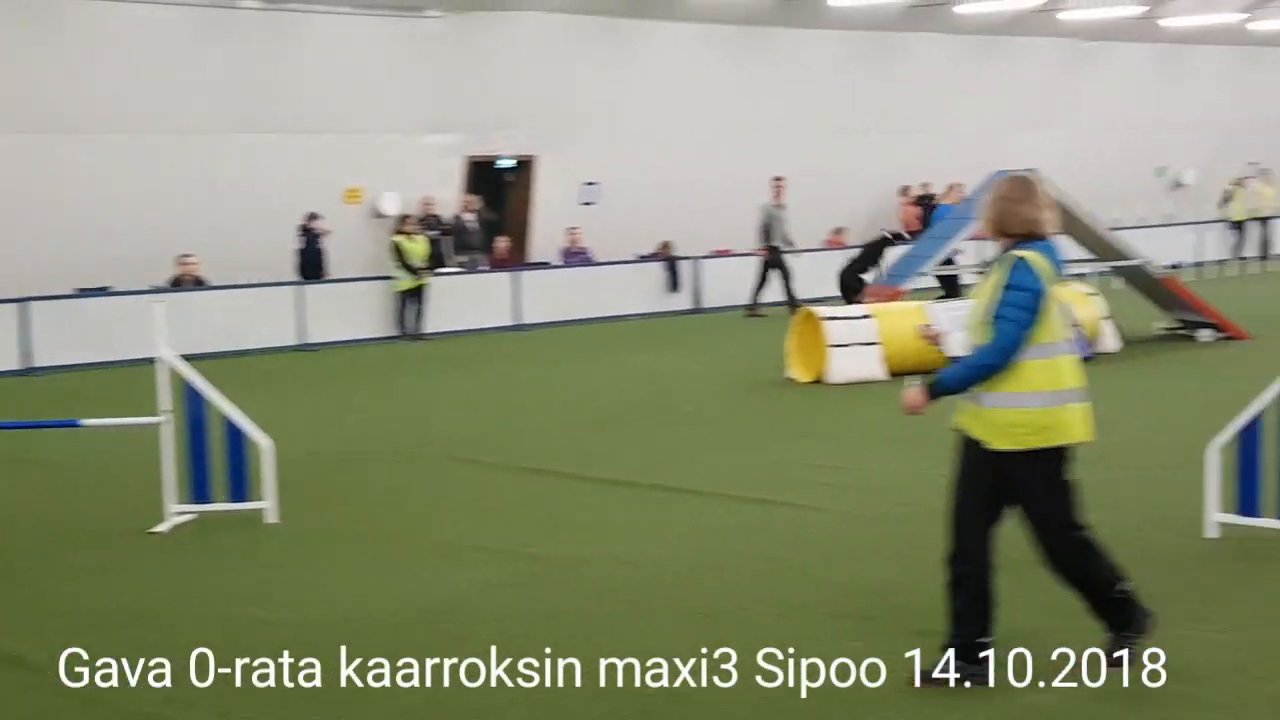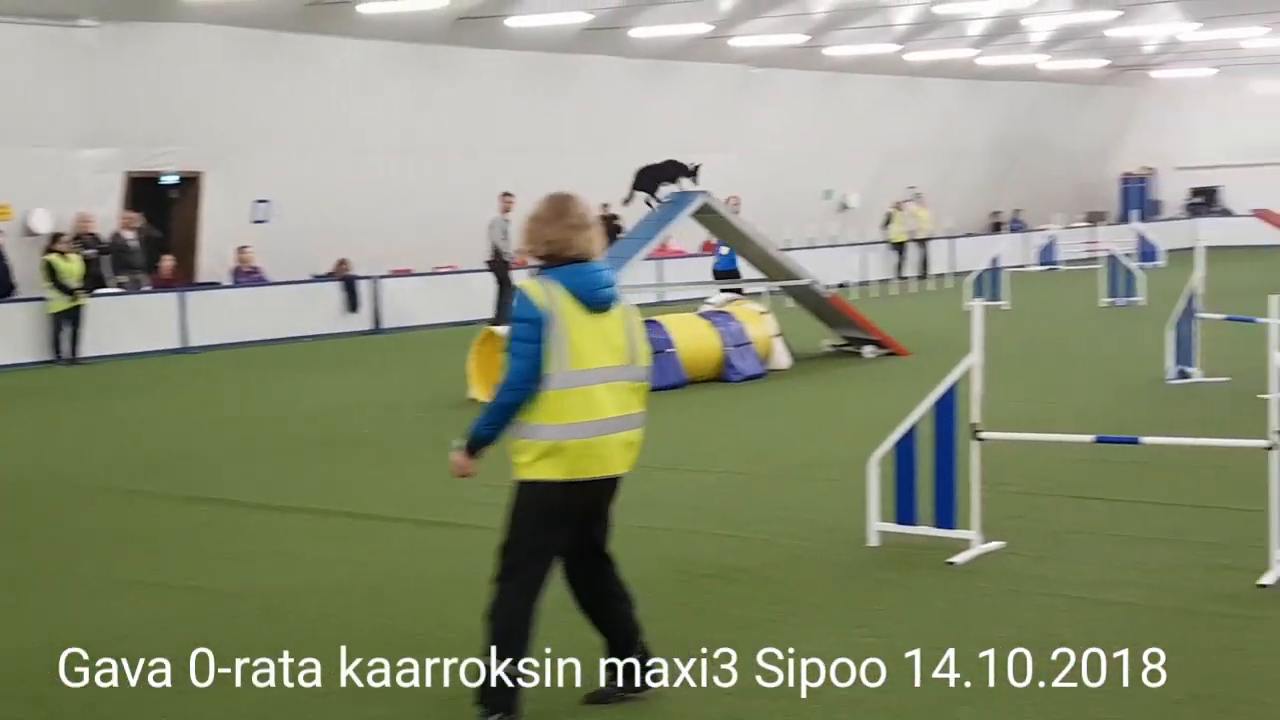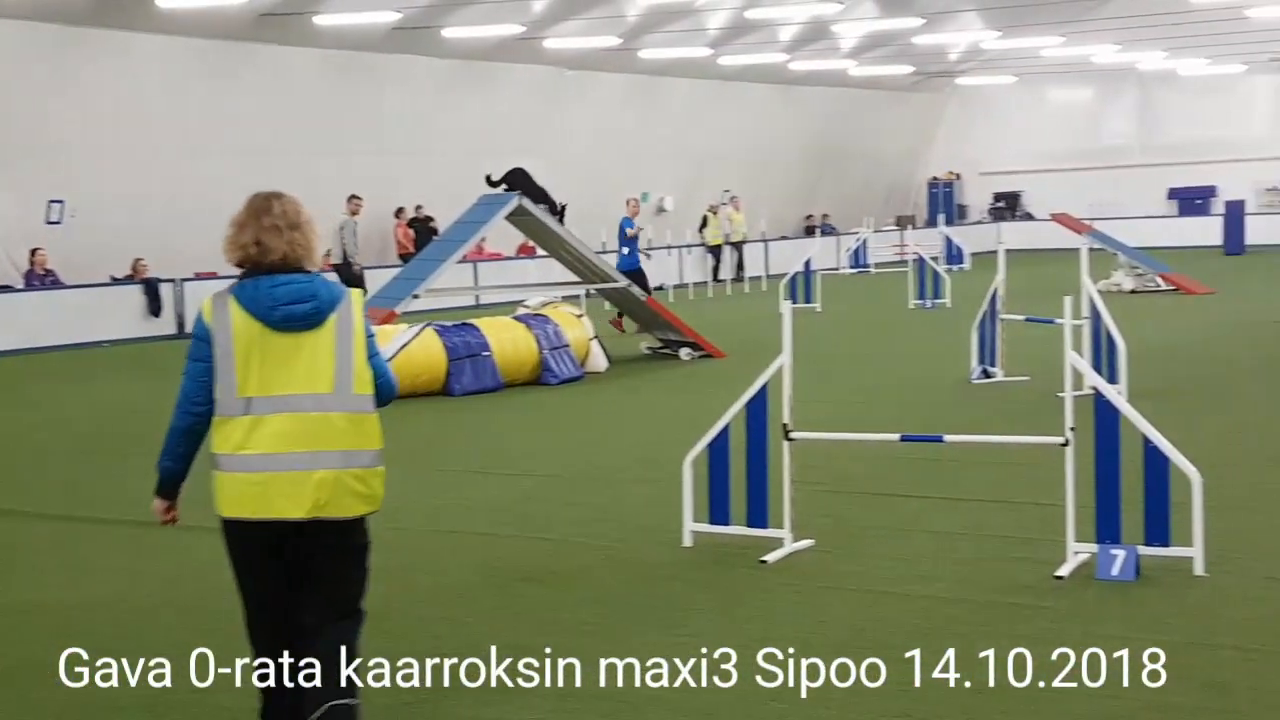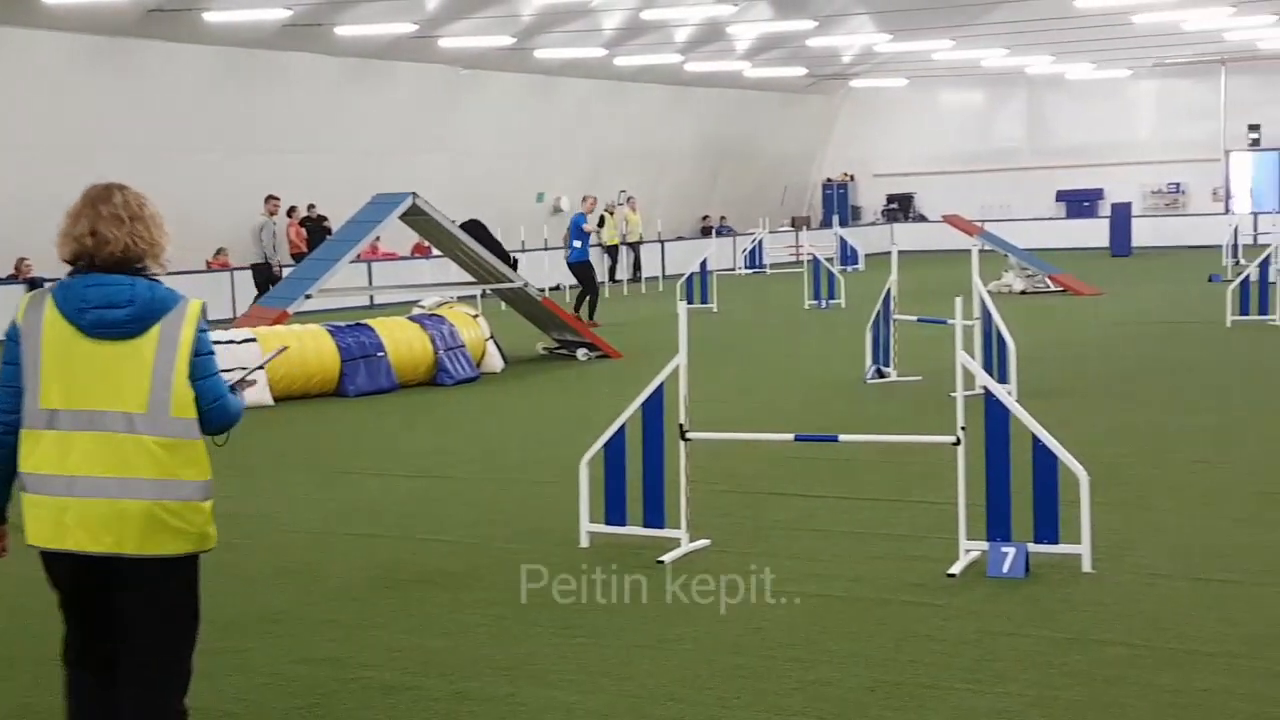
dt=0.5s
person 1, frame 1
left shoulder: (1022, 267)
right shoulder: (1020, 263)
left elbow: (1001, 350)
left wrist: (931, 389)
left hip: (1033, 428)
right hip: (993, 426)
left knee: (1058, 533)
right knee: (967, 535)
left ankle: (1126, 620)
right ankle: (968, 655)
person 1, frame 2
left shoulder: (535, 295)
right shoulder: (612, 292)
left elbow: (519, 384)
right elbow: (640, 370)
left wrist: (472, 444)
left hip: (557, 457)
right hip: (607, 450)
left knee: (517, 578)
right knee: (589, 561)
right ankle: (632, 666)
person 1, frame 3
left shoulder: (218, 313)
right shoulder: (346, 304)
left elbow: (193, 410)
right elbow: (384, 390)
left wrist: (167, 485)
left hip: (252, 494)
right hip: (336, 489)
left knee: (272, 629)
right knee: (331, 620)
person 1, frame 4
right shoulder: (180, 314)
right elbow: (218, 416)
right wrist: (235, 398)
left hip: (64, 523)
right hip: (159, 521)
left knee: (91, 660)
right knee: (155, 674)
